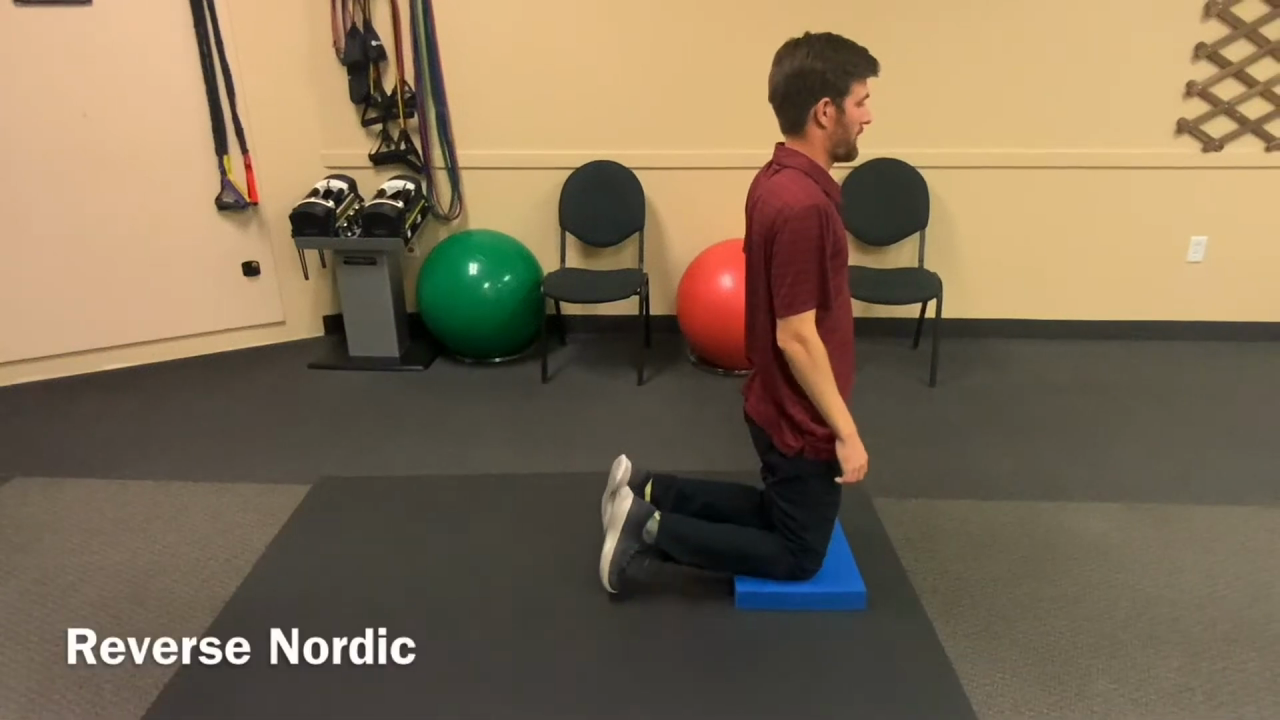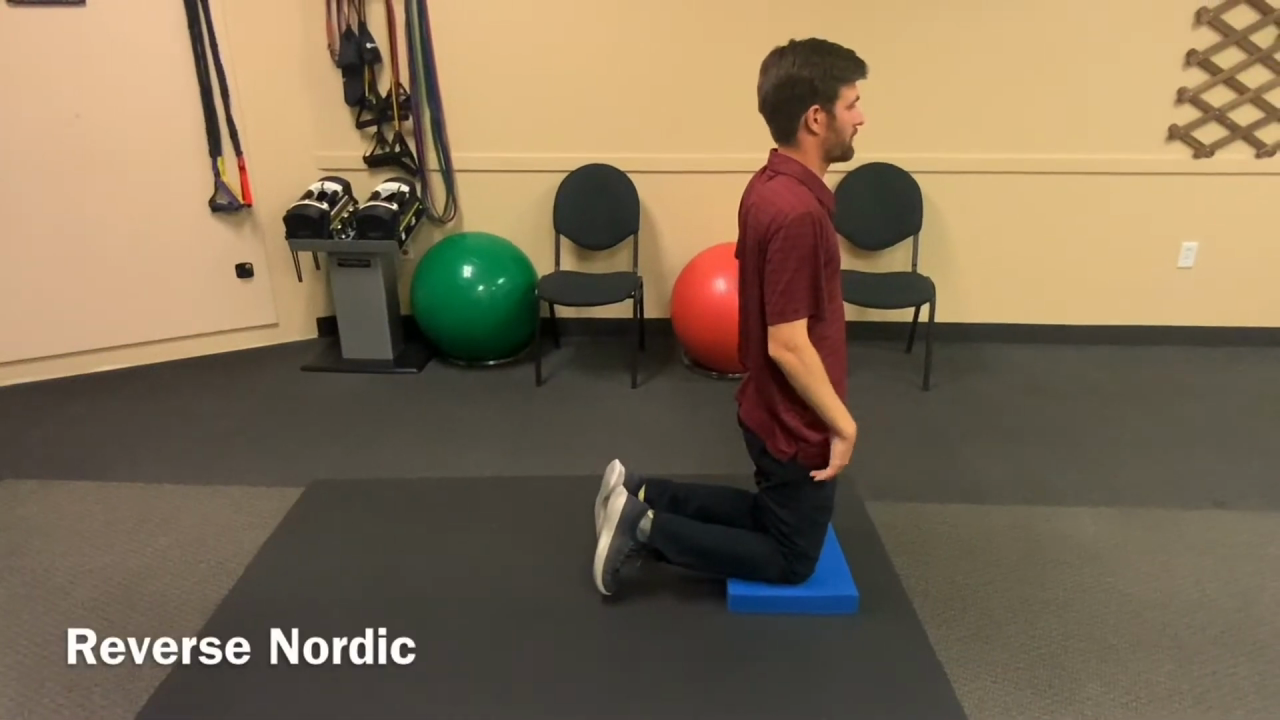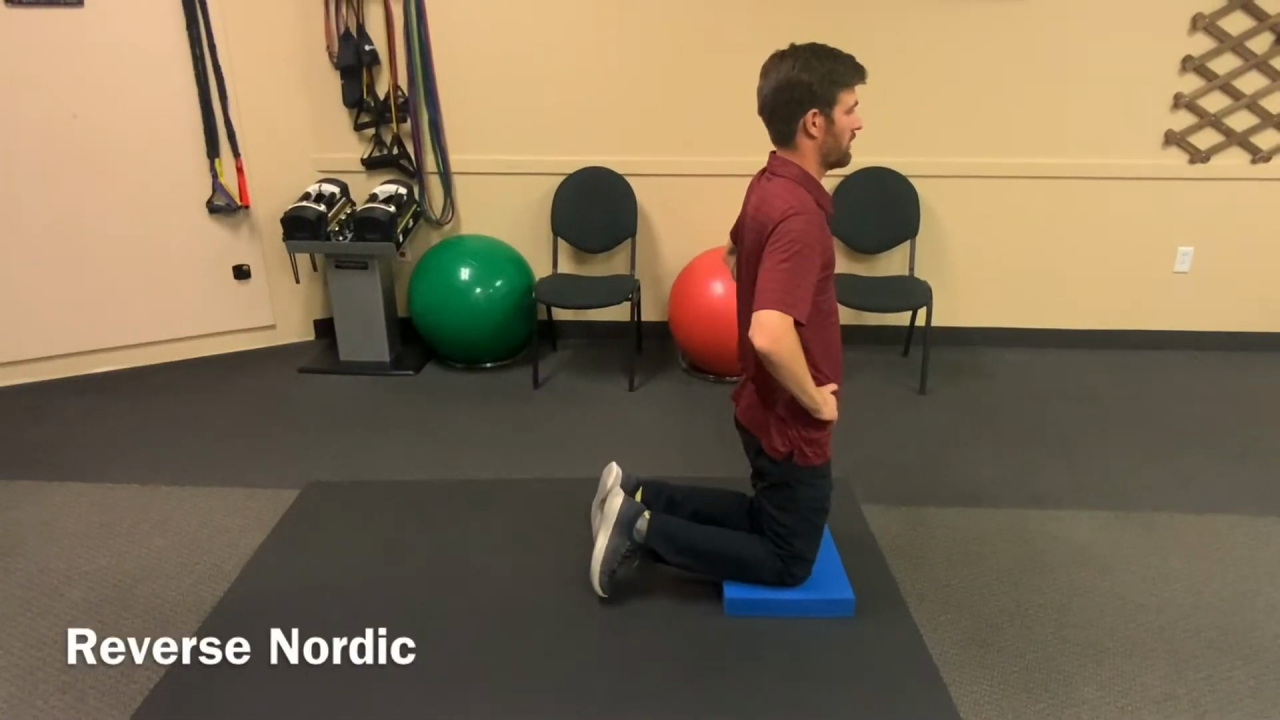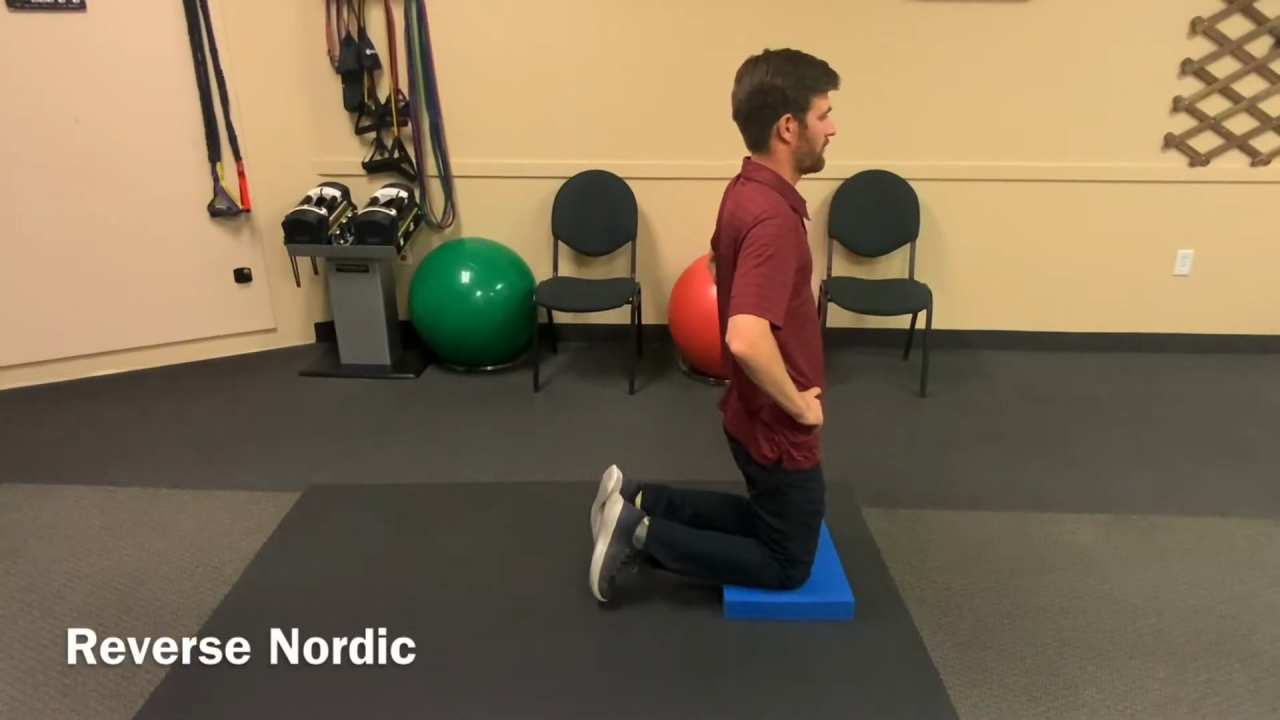
dt=1s
person 1, frame 1
left shoulder: (777, 179)
right shoulder: (803, 205)
right elbow: (797, 336)
right wrist: (845, 432)
left hip: (779, 401)
right hip: (799, 417)
left knee: (781, 515)
right knee: (799, 555)
left ankle: (646, 493)
right ankle: (650, 528)
person 1, frame 2
left shoulder: (770, 185)
right shoulder: (798, 212)
right elbow: (789, 344)
right wrist: (844, 426)
left hip: (773, 406)
right hip: (794, 422)
left knee: (774, 519)
right knee: (791, 558)
left ankle: (640, 495)
right ankle: (645, 527)
person 1, frame 3
left shoulder: (771, 186)
right shoulder: (798, 214)
left elbow: (735, 255)
right elbow: (770, 336)
right wrist: (815, 401)
left hip: (768, 406)
right hip: (789, 421)
left knee: (769, 520)
right knee: (788, 560)
left ankle: (637, 497)
right ankle: (642, 528)
person 1, frame 4
left shoulder: (748, 191)
right shoulder: (772, 217)
left elbow: (717, 264)
right elbow: (746, 338)
right wrist: (798, 405)
left hip: (757, 413)
right hip: (777, 427)
left knee: (765, 523)
right knee: (786, 564)
left ankle: (637, 502)
right ankle: (641, 534)
